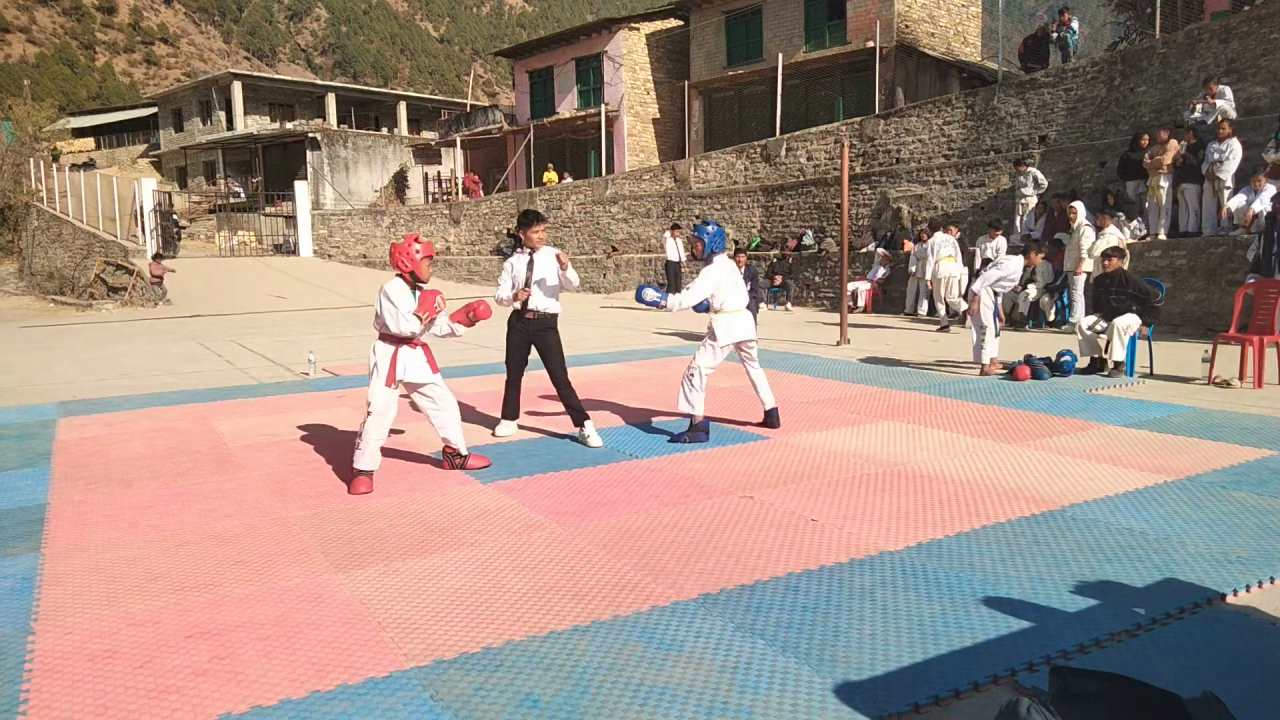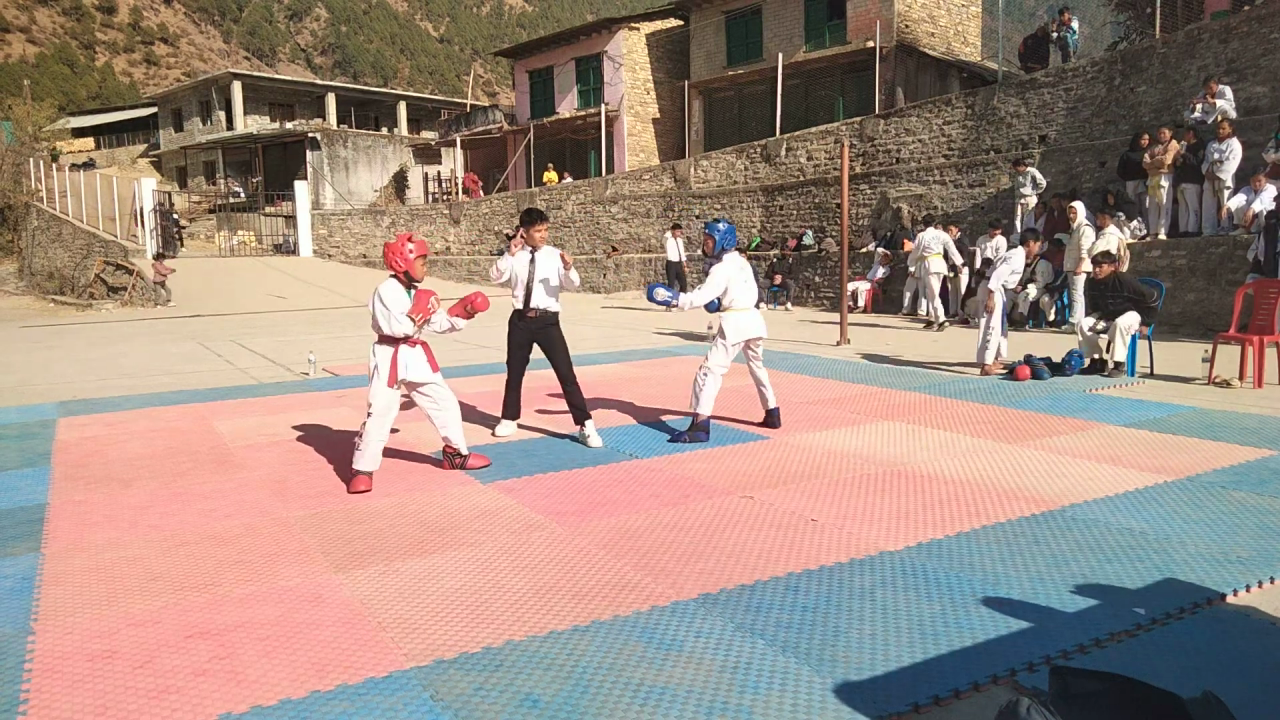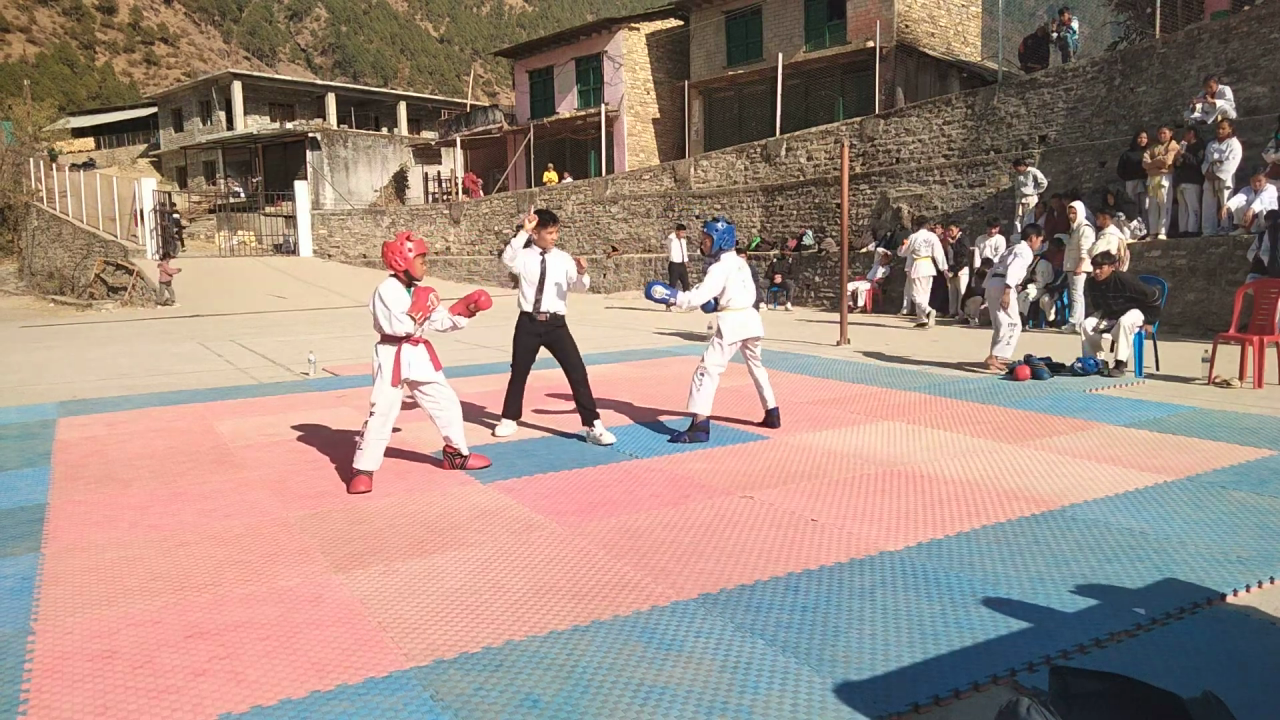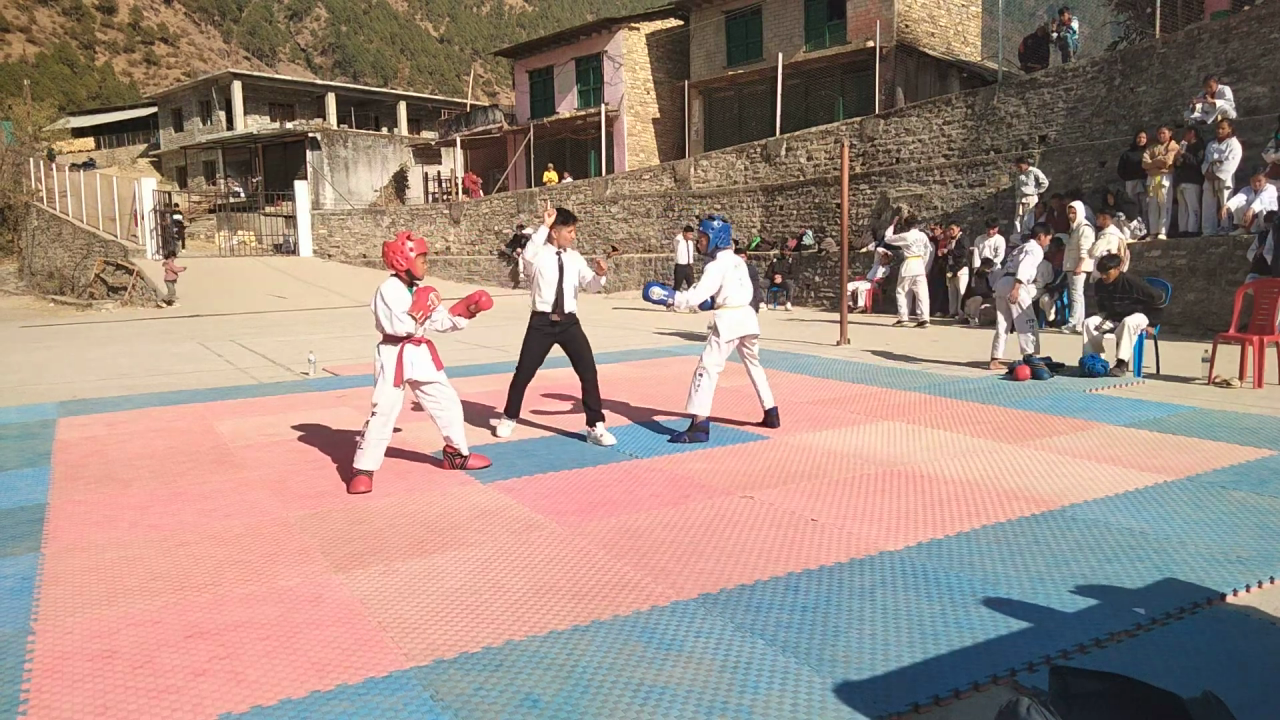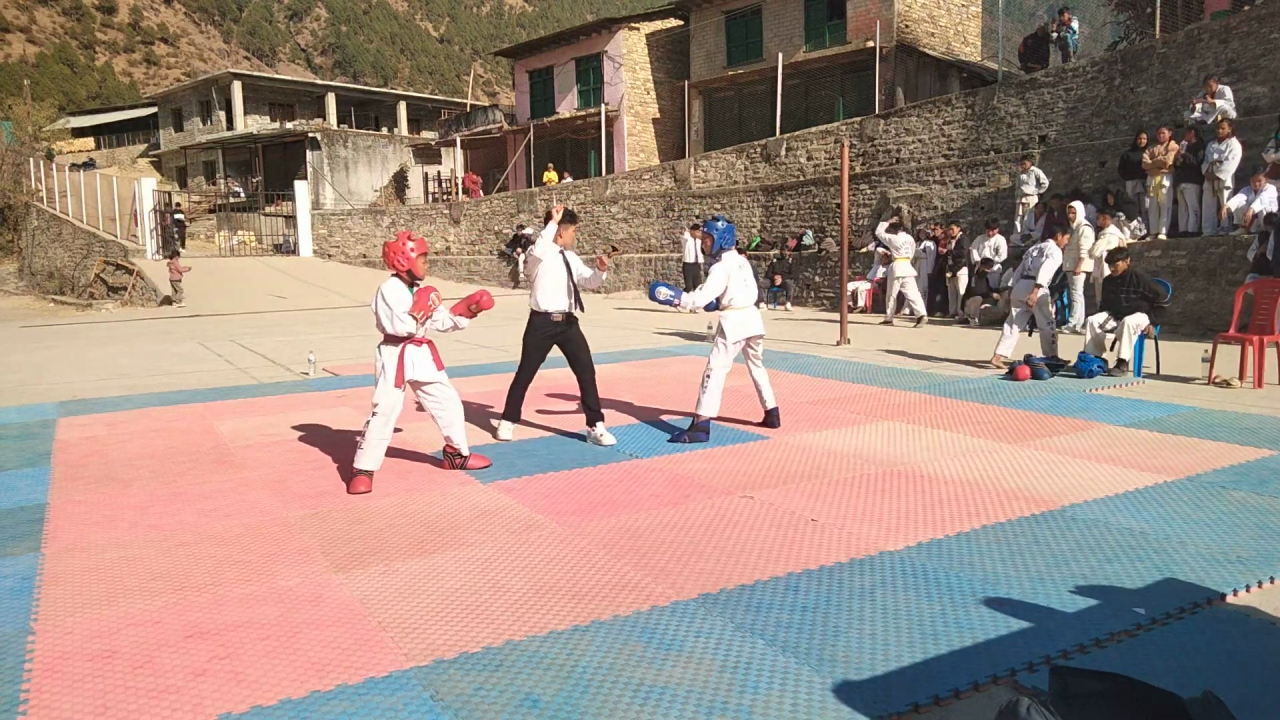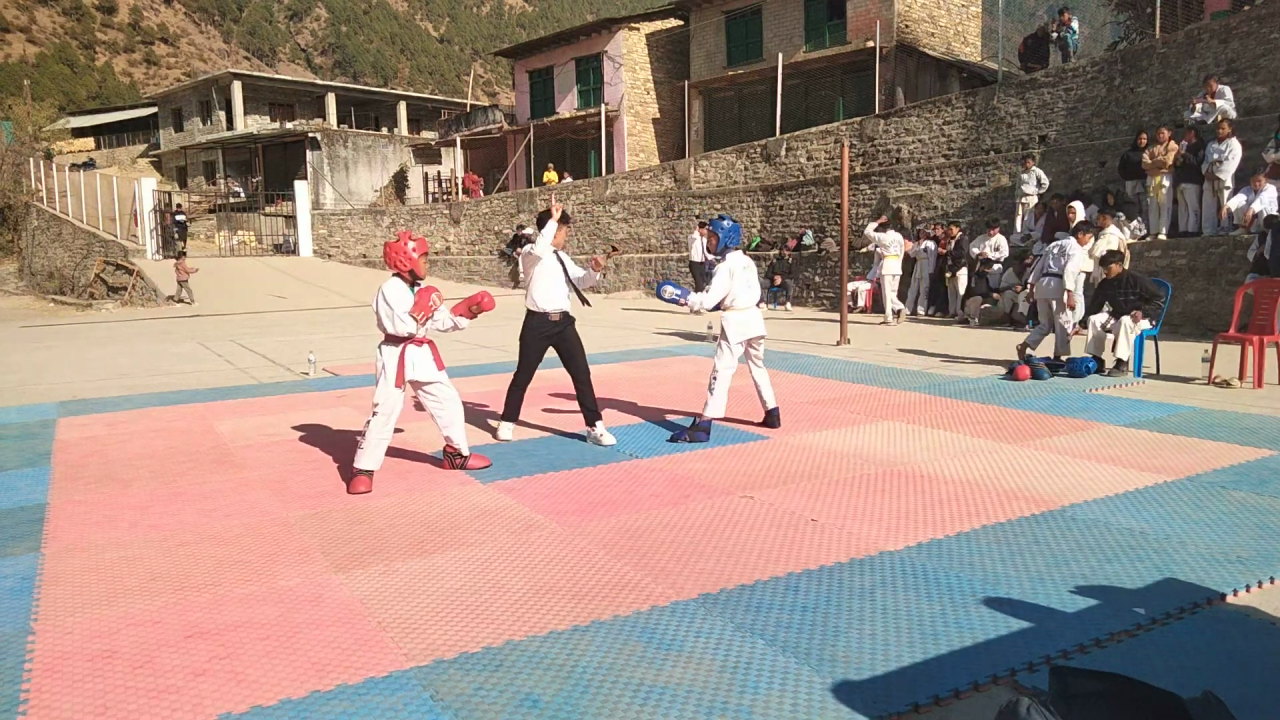
dt=0.2s
person 1, frame 1
left shoulder: (422, 292)
right shoulder: (391, 289)
left elbow: (440, 326)
right elbow: (404, 326)
left wrist: (467, 317)
right wrist: (427, 310)
left hip: (416, 357)
right hip: (389, 357)
left knee: (444, 403)
right knee: (378, 413)
left ankle: (456, 454)
right ankle: (363, 470)
person 1, frame 2
left shoulder: (418, 292)
right shoulder: (386, 291)
left elbow: (440, 322)
right elbow: (396, 327)
left wrist: (465, 310)
right wrist: (420, 311)
left hip: (417, 356)
right hip: (390, 358)
left knee: (445, 403)
right knee: (379, 413)
left ankle: (456, 453)
right ankle: (362, 470)
person 1, frame 3
left shoulder: (419, 291)
right shoulder: (386, 290)
left elbow: (441, 321)
right elbow: (397, 326)
left wrist: (466, 309)
right wrist: (419, 309)
left hip: (420, 355)
right hip: (392, 357)
left knee: (447, 403)
right knee: (381, 413)
left ankle: (457, 454)
right ankle: (362, 470)
person 1, frame 4
left shoulder: (420, 290)
right shoulder: (388, 290)
left elbow: (442, 321)
right elbow: (398, 326)
left wrist: (467, 310)
right wrist: (420, 308)
left hip: (422, 355)
right hip: (395, 357)
left knee: (448, 403)
right knee: (383, 413)
left ankle: (457, 454)
right ankle: (362, 469)
person 1, frame 5
left shoulder: (421, 290)
right shoulder: (389, 290)
left elbow: (443, 321)
right elbow: (399, 326)
left wrist: (467, 310)
right wrist: (421, 309)
left hip: (423, 355)
right hip: (396, 357)
left knee: (449, 403)
right knee: (383, 413)
left ankle: (457, 454)
right ankle: (363, 469)
person 1, frame 6
left shoulder: (422, 290)
right shoulder: (390, 290)
left elbow: (443, 321)
right elbow: (399, 326)
left wrist: (468, 311)
right wrist: (421, 309)
left hip: (423, 355)
right hip: (396, 357)
left knee: (449, 402)
right knee: (383, 413)
left ankle: (457, 454)
right ankle: (362, 469)
person 2, frame 1
left shoulder: (554, 256)
right shoulder: (513, 262)
left elbow: (573, 284)
right elbow: (499, 295)
left wrist: (565, 268)
right wrist: (512, 295)
left hip: (545, 322)
right hip: (519, 321)
left knee: (559, 375)
right knee: (514, 373)
left ankle: (584, 426)
right ankle: (509, 419)
person 2, frame 2
left shoulder: (555, 255)
right shoulder: (514, 257)
left elbow: (573, 284)
right elbow: (495, 276)
left wrist: (568, 268)
right wrist: (509, 254)
left hip: (547, 320)
right hip: (520, 320)
left knee: (565, 370)
right knee: (515, 372)
left ankle: (585, 426)
right ankle: (509, 419)
person 2, frame 3
left shoulder: (563, 258)
right shoulder: (523, 257)
left elbow: (579, 287)
right elbow: (507, 259)
left wrist: (581, 273)
right wrist: (524, 231)
left hip: (555, 323)
right hip: (528, 322)
left knee: (576, 370)
right knee: (519, 372)
left ankle: (593, 426)
right ankle: (509, 420)
person 2, frame 4
left shoulder: (575, 258)
right shoulder: (539, 256)
left elbow: (592, 286)
right elbow: (528, 256)
left wrist: (599, 274)
right wrist: (544, 226)
left hip: (569, 322)
right hip: (542, 322)
left knee: (588, 371)
right knee: (524, 371)
left ankle: (596, 427)
right ankle: (508, 419)
person 2, frame 5
left shoulder: (571, 257)
right shoulder: (537, 255)
left elbow: (589, 281)
right elbow: (538, 251)
left wrist: (600, 270)
right wrist: (553, 222)
left hip: (567, 321)
right hip: (542, 322)
left knee: (586, 372)
right knee: (525, 373)
left ankle: (595, 426)
right ankle: (508, 421)
person 2, frame 6
left shoulder: (562, 258)
right shoulder: (530, 254)
left elbow: (582, 282)
right elbow: (539, 248)
left wrist: (594, 270)
right wrist: (553, 219)
left hip: (563, 321)
right hip: (538, 322)
left knee: (581, 373)
right knee: (523, 375)
left ankle: (595, 427)
right ankle: (507, 422)
person 3, frame 1
left shoulder: (712, 271)
right shoulder: (730, 265)
left elbow: (689, 298)
left wrist: (662, 299)
right wrist: (712, 303)
left hip: (725, 325)
right hip: (743, 321)
left knee: (697, 370)
right knee: (753, 367)
left ankle: (698, 426)
right ankle: (771, 415)
person 3, frame 2
left shoulder: (722, 268)
right shoulder: (743, 262)
left elbow: (701, 297)
left wrist: (673, 298)
right wrist: (723, 302)
left hip: (734, 322)
right hip: (753, 319)
left knee: (711, 370)
right knee: (756, 366)
left ankle: (700, 425)
right ankle: (772, 414)
person 3, frame 3
left shoulder: (720, 268)
right shoulder: (741, 263)
left elbow: (699, 296)
left wrist: (670, 295)
right wrist: (720, 300)
left hip: (731, 322)
right hip: (750, 318)
left knee: (707, 370)
right knee: (756, 366)
left ankle: (700, 425)
right ankle: (772, 414)
person 3, frame 4
left shoulder: (716, 266)
right shoulder: (738, 261)
left elbow: (696, 296)
left wrist: (669, 297)
right wrist: (717, 299)
left hip: (728, 320)
right hip: (747, 316)
left knee: (707, 369)
right knee: (753, 366)
left ankle: (699, 425)
right ankle: (771, 414)
person 3, frame 5
left shoulder: (721, 267)
right shoulder: (742, 260)
left elbow: (701, 298)
left wrist: (672, 296)
right wrist: (721, 300)
left hip: (733, 320)
right hip: (751, 316)
left knee: (715, 370)
right knee: (756, 366)
left ankle: (701, 426)
right ankle: (772, 414)
person 3, frame 6
left shoulder: (725, 266)
right shoulder: (748, 261)
left elbow: (709, 300)
left wrist: (683, 296)
right wrist: (726, 298)
left hip: (735, 321)
right hip: (753, 317)
left knee: (722, 371)
right knee: (757, 366)
left ankle: (703, 425)
right ankle: (772, 414)
